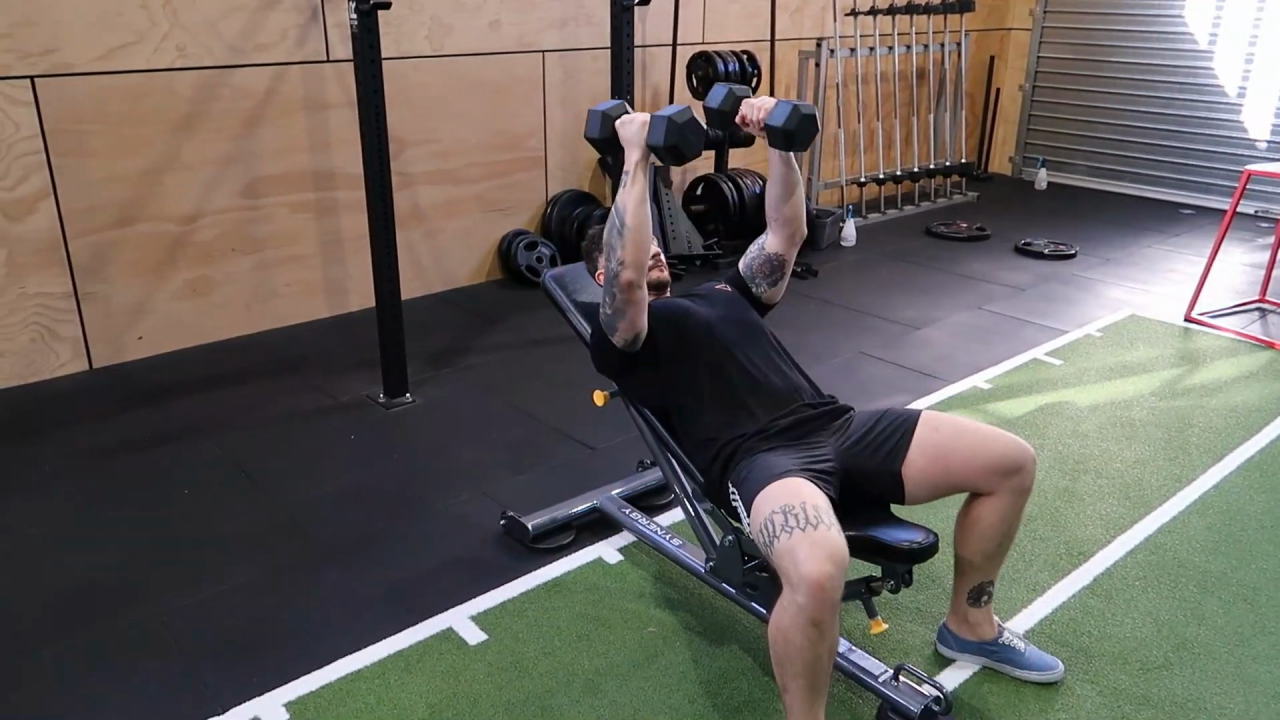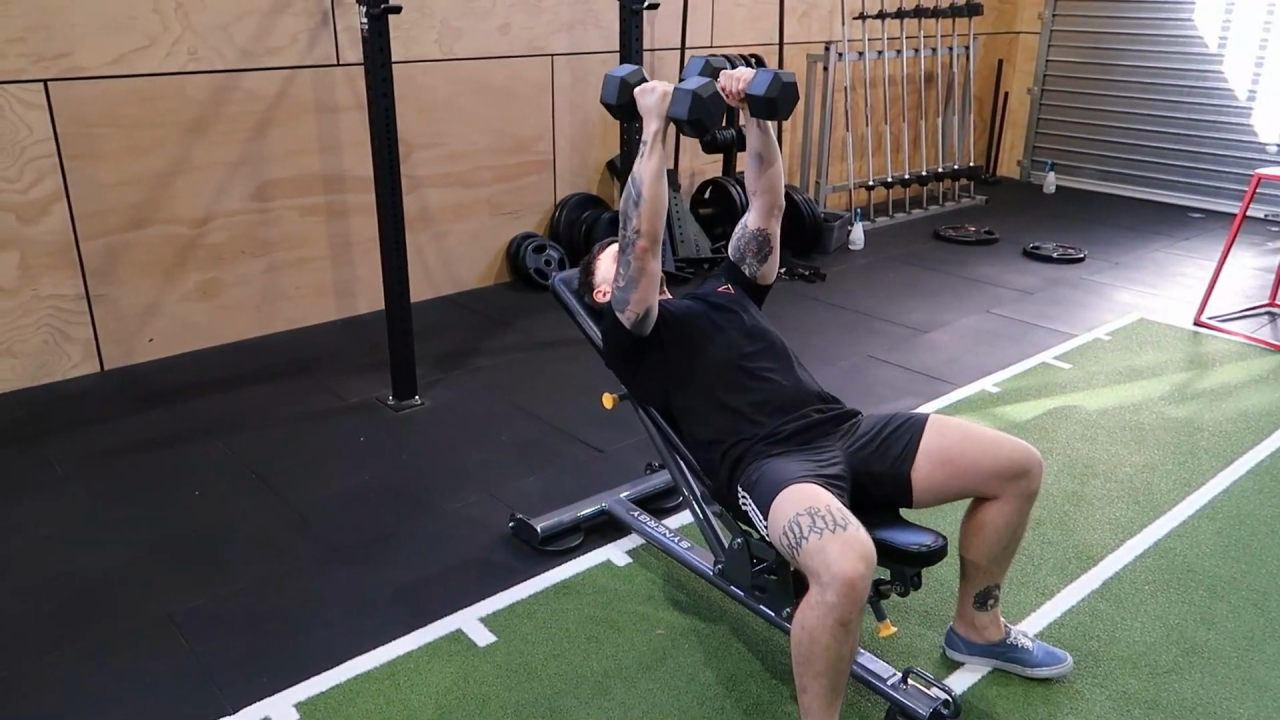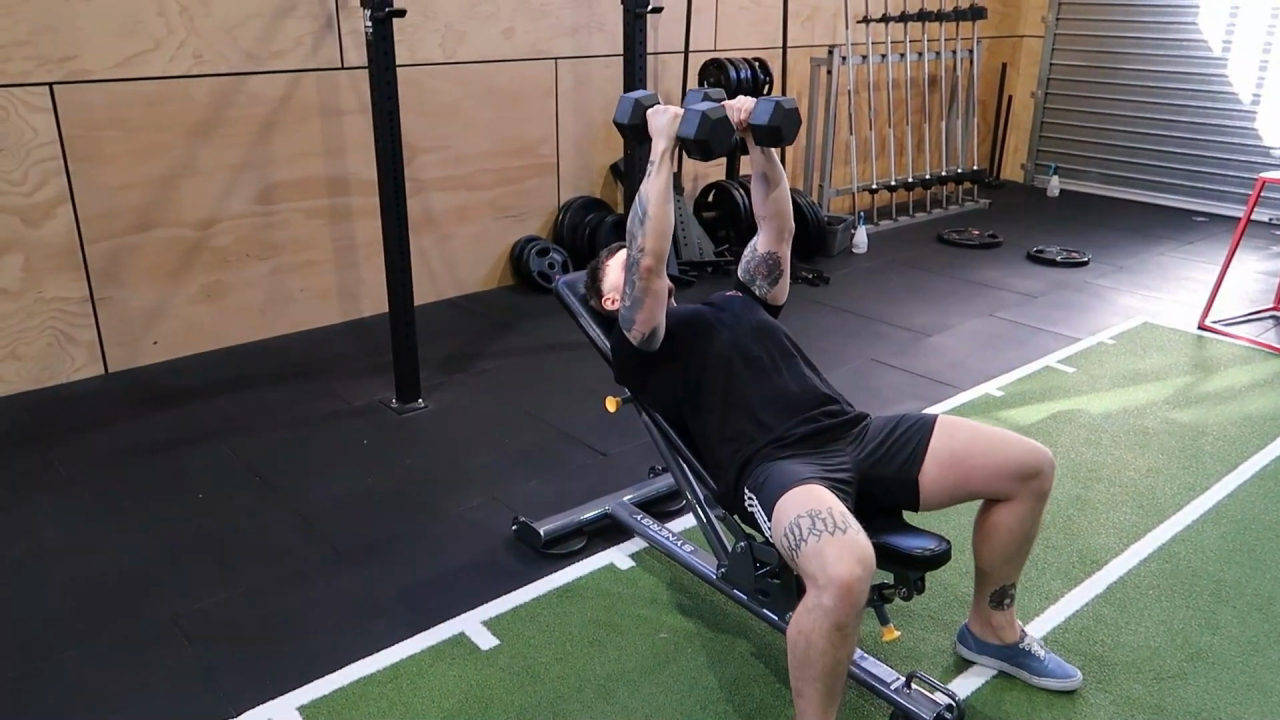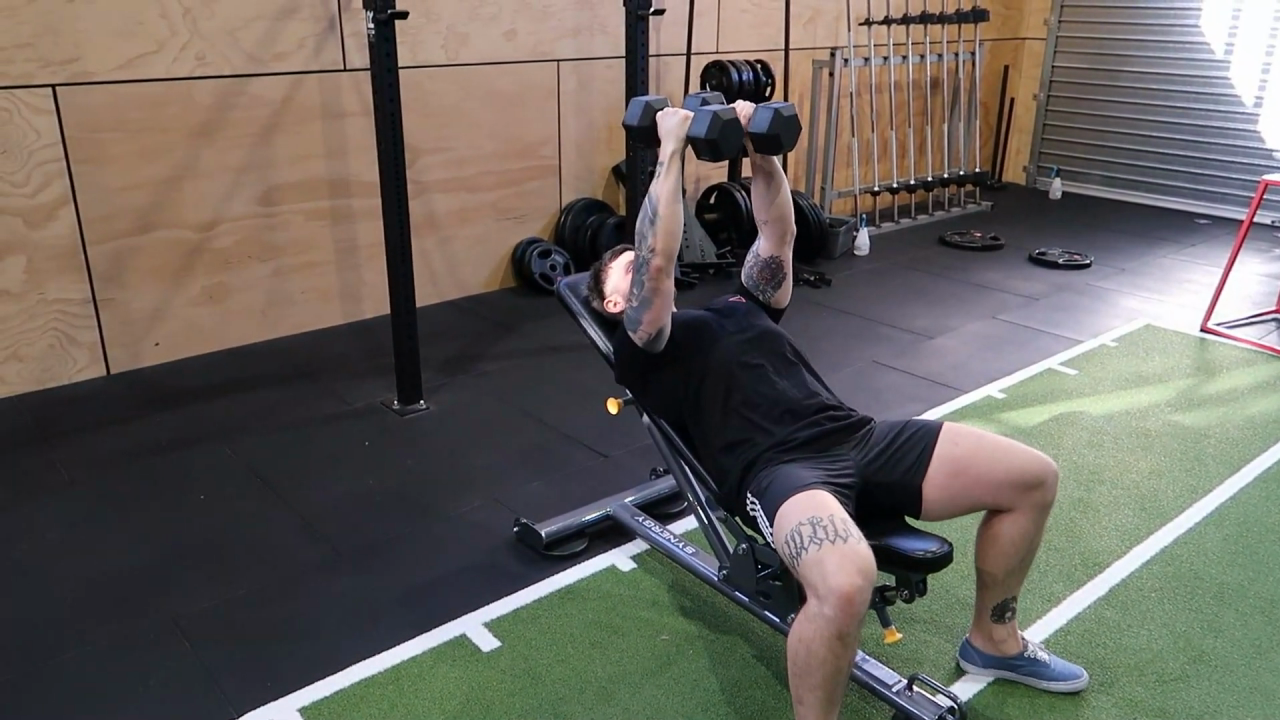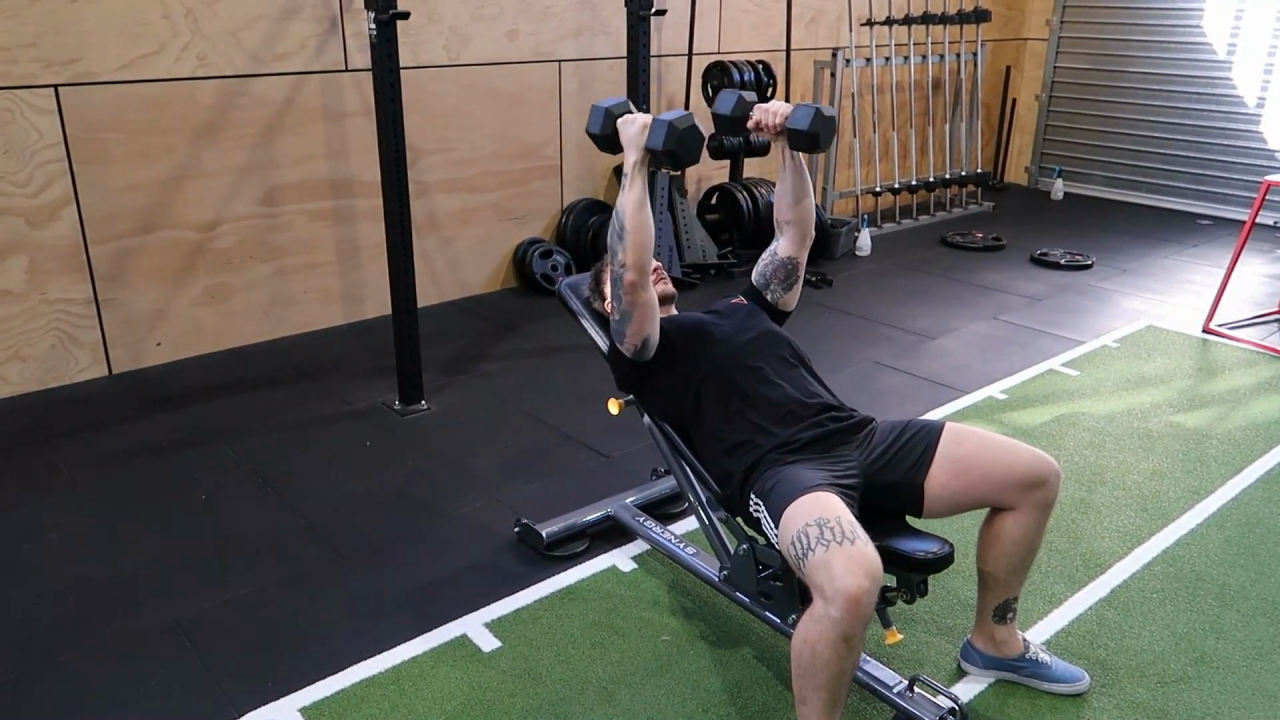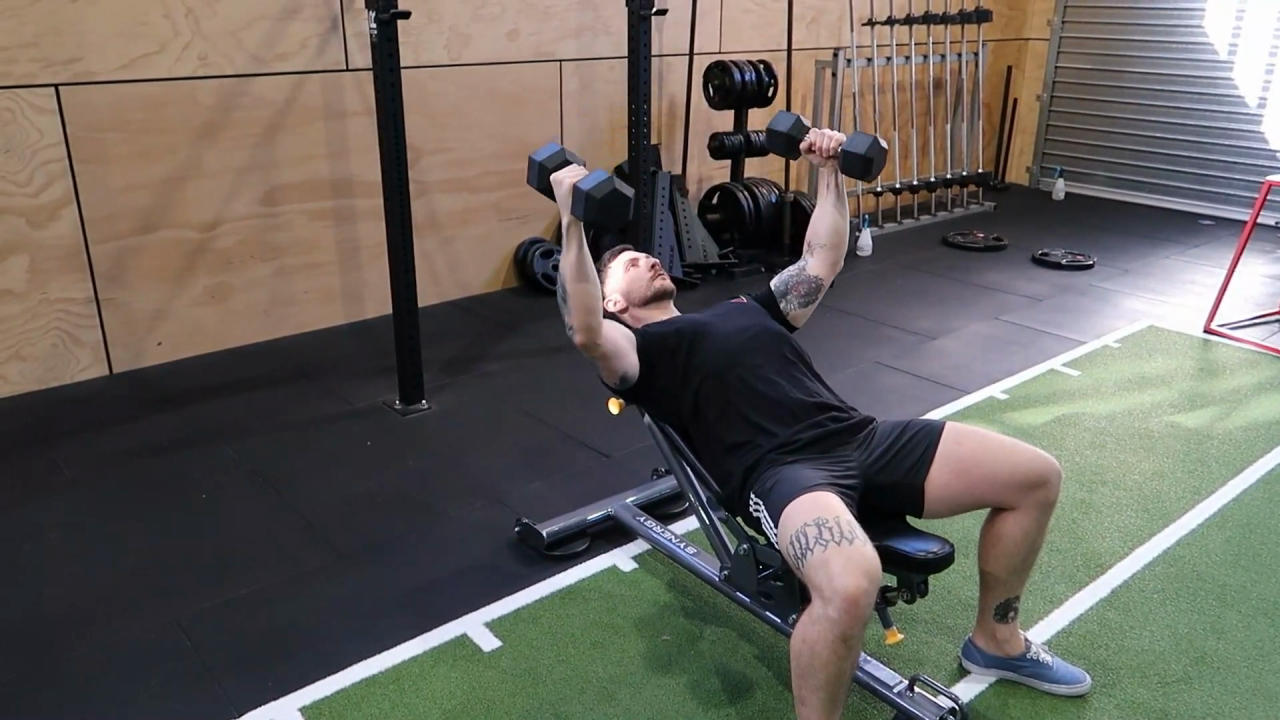
dt=0.5s
person 1, frame 1
left shoulder: (722, 290)
right shoulder: (619, 335)
left elbow: (788, 233)
right elbow: (626, 275)
left wrist: (779, 142)
right wrist: (636, 162)
left hip: (835, 428)
right hip: (758, 459)
left knee: (1011, 462)
right knee: (819, 572)
left ankle: (970, 625)
person 1, frame 2
left shoulder: (724, 289)
right shoulder: (631, 336)
left elbow: (767, 204)
right elbow: (644, 238)
left wrist: (753, 111)
right wrist: (654, 126)
left hip: (843, 432)
right hip: (765, 463)
left knee: (1018, 467)
right knee: (847, 568)
left ankle: (977, 628)
person 1, frame 3
left shoulder: (736, 299)
right shoulder: (640, 345)
left elbow: (777, 228)
right elbow: (648, 261)
left wrist: (756, 139)
right wrist: (662, 148)
left hip: (852, 435)
right hip: (775, 464)
left knee: (1030, 466)
right knee: (844, 574)
left ankle: (991, 630)
person 1, frame 4
left shoulder: (741, 303)
right shoulder: (644, 346)
left elbow: (777, 233)
right elbow: (659, 258)
left wrist: (756, 146)
right wrist: (672, 149)
left hip: (855, 438)
right hip: (776, 469)
left knee: (1034, 478)
right knee: (844, 583)
left ankle: (994, 640)
person 1, frame 5
left shoulder: (742, 307)
right shoulder: (640, 351)
left elbow: (794, 235)
right elbow: (633, 273)
left wrist: (784, 142)
right wrist: (636, 162)
left hip: (857, 439)
right hip: (778, 471)
left knee: (1036, 477)
right knee: (852, 584)
left ankle: (994, 641)
person 1, frame 6
left shoulder: (746, 306)
right shoulder: (640, 348)
left elbow: (822, 263)
right elbow: (587, 334)
left wrist: (829, 172)
right wrist: (573, 219)
left hip: (859, 439)
right hip: (781, 471)
left knee: (1037, 476)
right knee: (848, 587)
left ankle: (996, 640)
